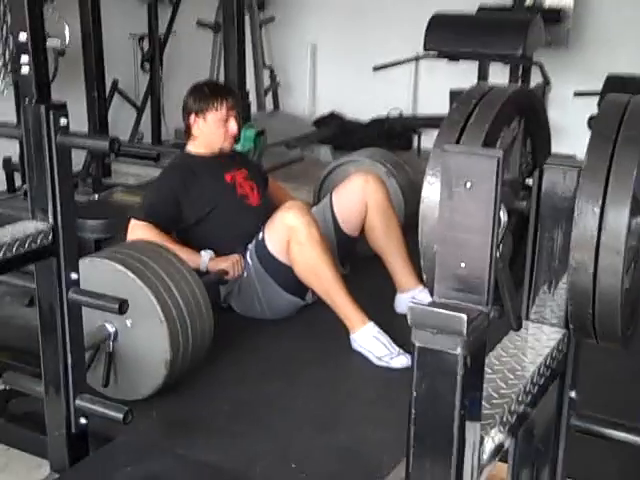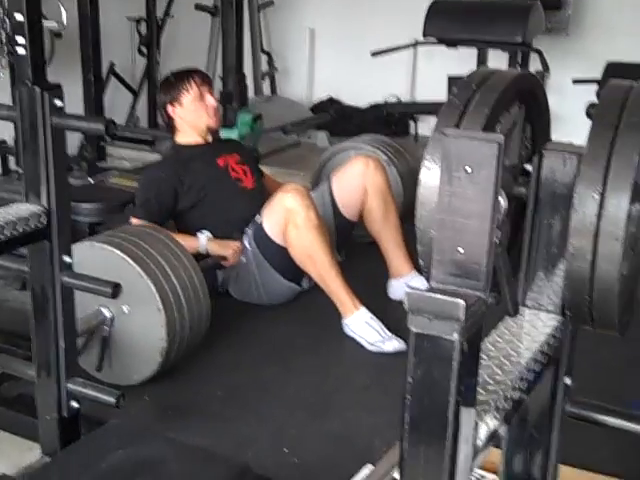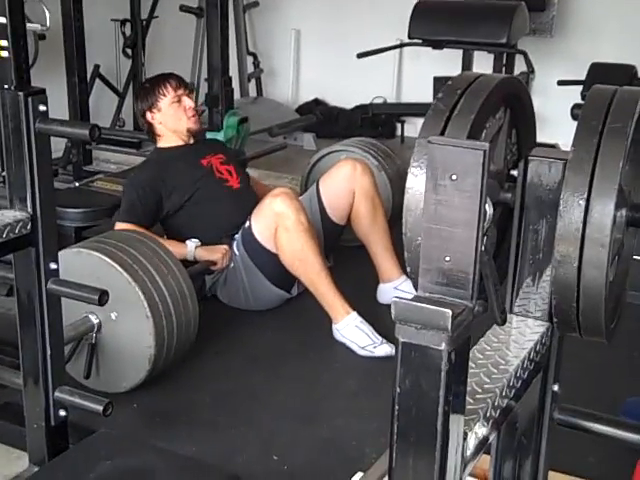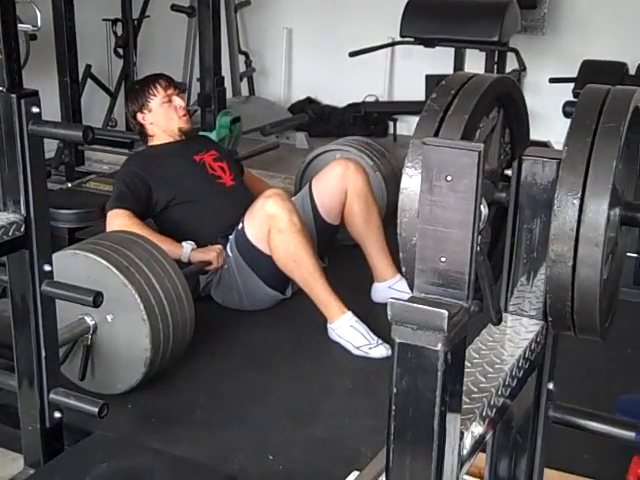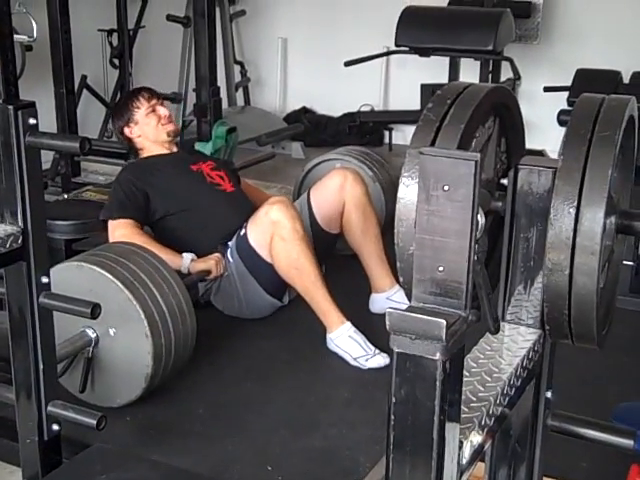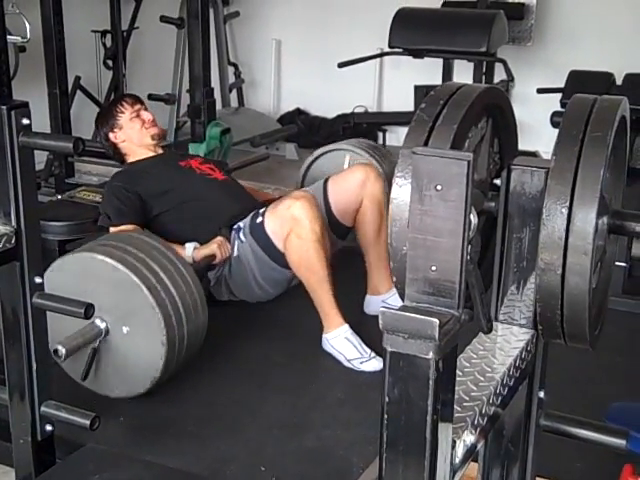
dt=0.4s
person 1, frame 1
left shoulder: (235, 159)
right shoulder: (175, 180)
right elbow: (137, 238)
left wrist: (312, 222)
right wrist: (205, 261)
left hip: (294, 257)
right hip: (249, 280)
left knee: (364, 185)
right knee: (294, 216)
left ankle: (410, 292)
right ankle: (361, 330)
person 1, frame 2
left shoulder: (232, 148)
right shoulder: (165, 173)
left wrist: (313, 204)
right wrist: (206, 243)
left hip: (293, 244)
right hip: (247, 266)
left knee: (364, 169)
right knee: (292, 198)
left ankle: (403, 279)
right ankle: (354, 317)
person 1, frame 3
left shoulder: (214, 148)
right shoulder: (150, 175)
left wrist: (298, 212)
right wrist: (193, 249)
left hip: (283, 246)
right hip: (234, 270)
left knee: (352, 172)
right knee: (281, 203)
left ankle: (393, 283)
right ankle: (345, 320)
person 1, frame 4
left shoulder: (203, 144)
right shoulder: (141, 167)
left elbow: (244, 178)
right elbow: (118, 227)
left wrist: (295, 209)
right wrist: (188, 252)
left hip: (278, 242)
right hip: (229, 269)
left knee: (344, 171)
right knee: (273, 204)
left ankle: (388, 282)
right ankle: (340, 320)
person 1, frame 5
left shoulder: (200, 158)
right shoulder: (135, 178)
left elbow: (243, 190)
right elbow: (121, 236)
left wrist: (296, 217)
right wrist: (188, 263)
left hip: (278, 253)
right hip: (229, 274)
left knee: (344, 181)
right knee: (277, 213)
left ankle: (386, 293)
right ankle: (339, 330)
person 1, frame 6
left shoulder: (187, 157)
right shoulder: (125, 184)
left wrist: (286, 198)
right wrist: (191, 252)
left hip: (267, 223)
right hip: (234, 253)
left knee: (364, 178)
right knee: (301, 209)
left ankle: (381, 295)
right ankle: (335, 331)
